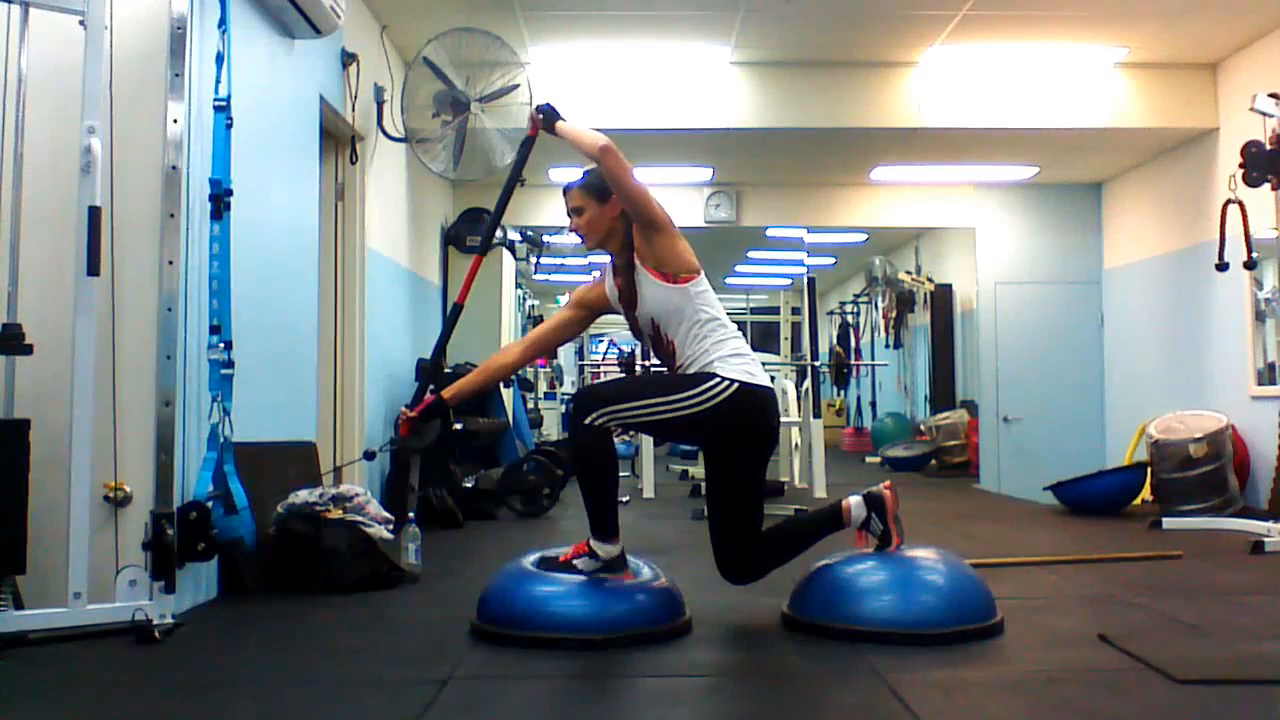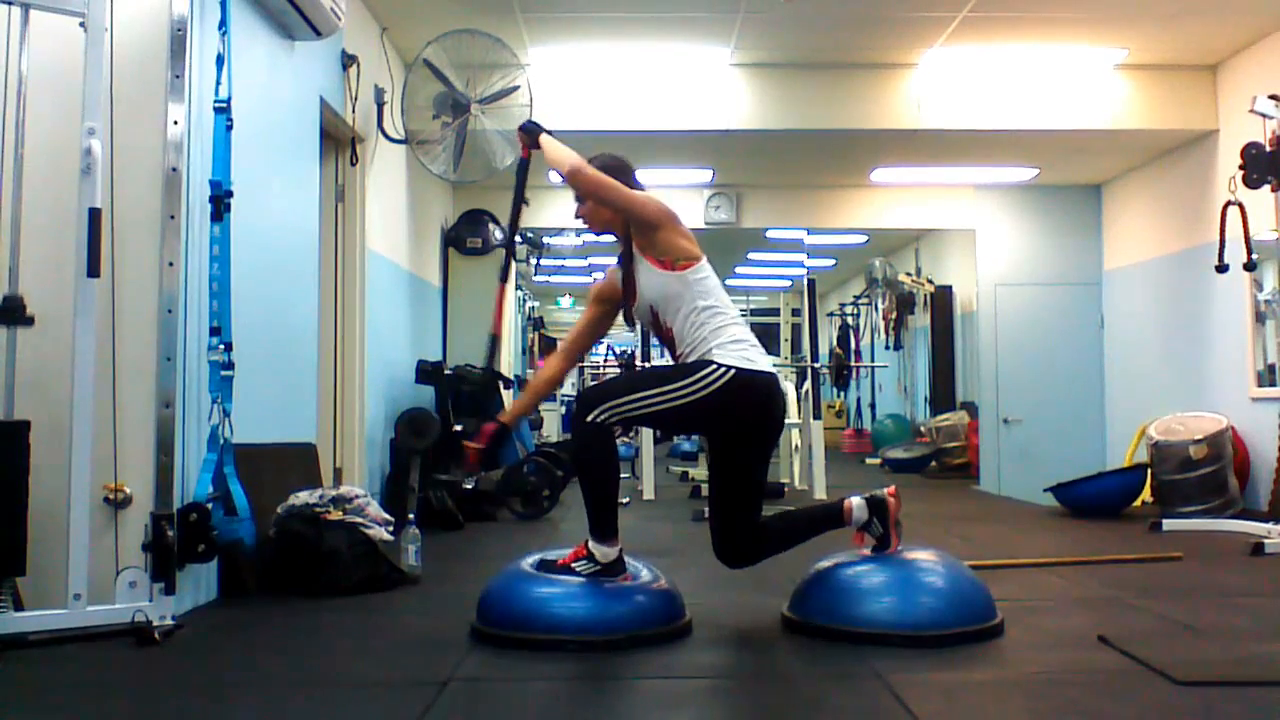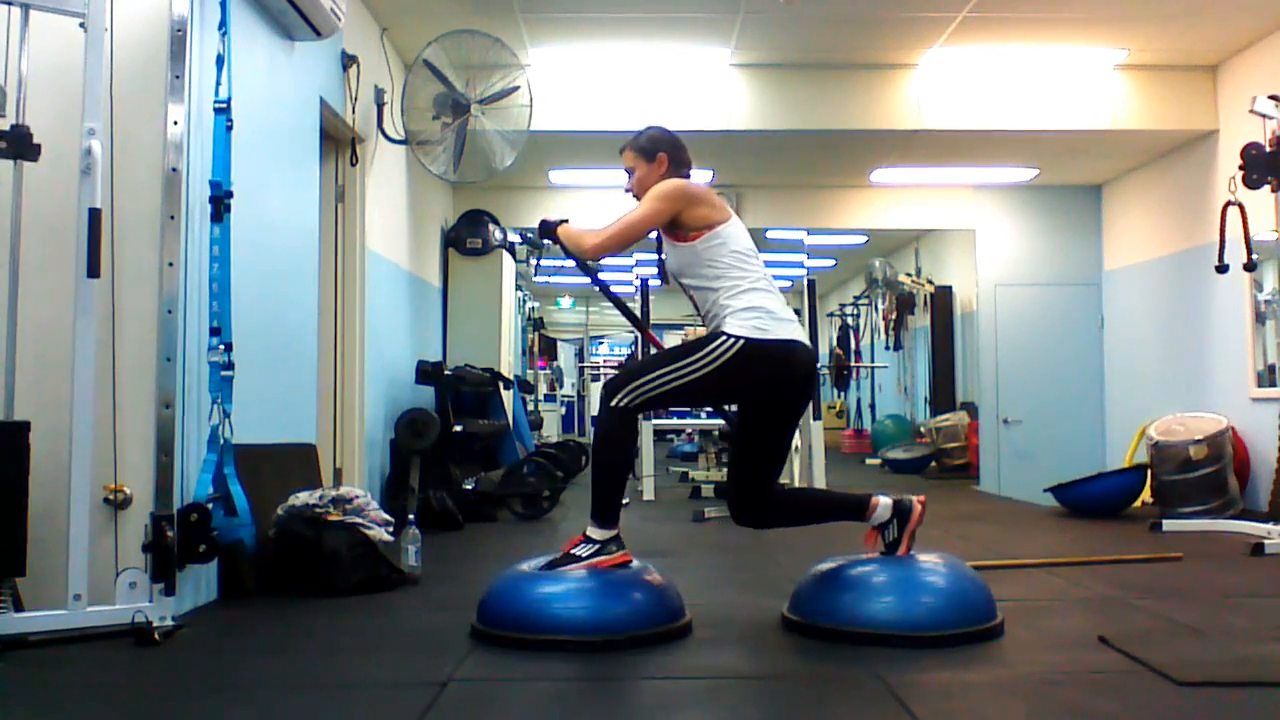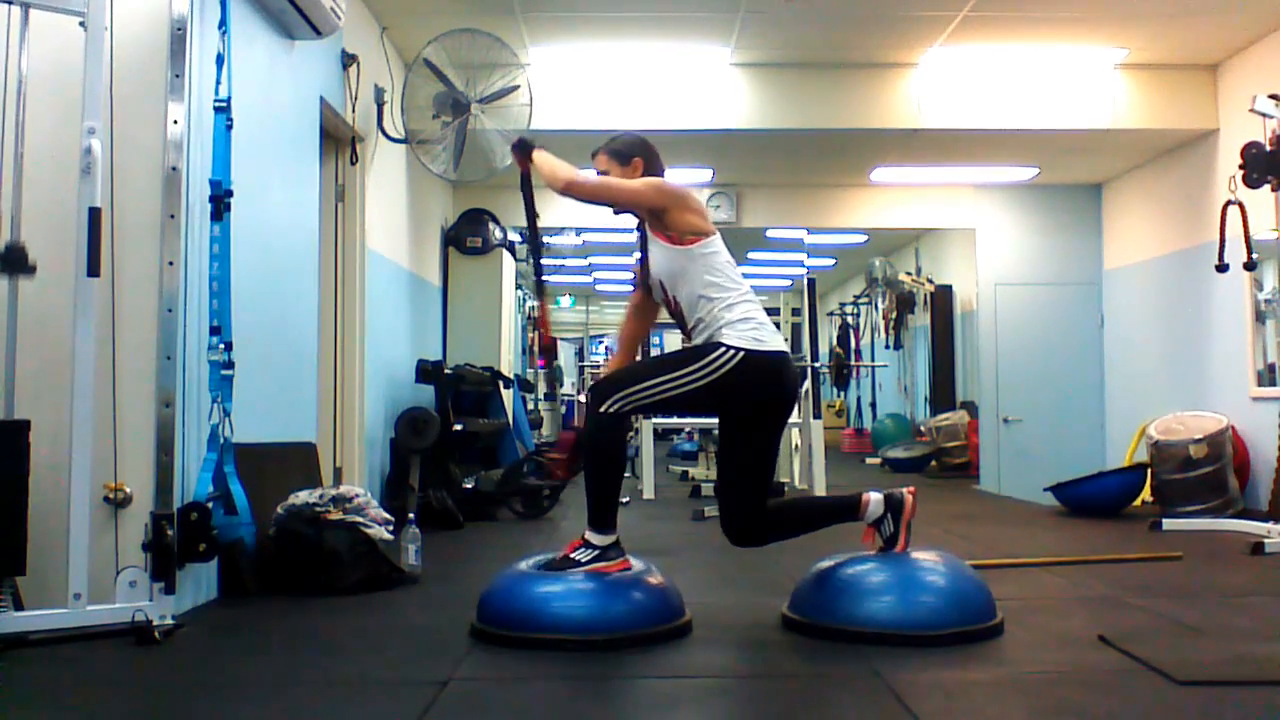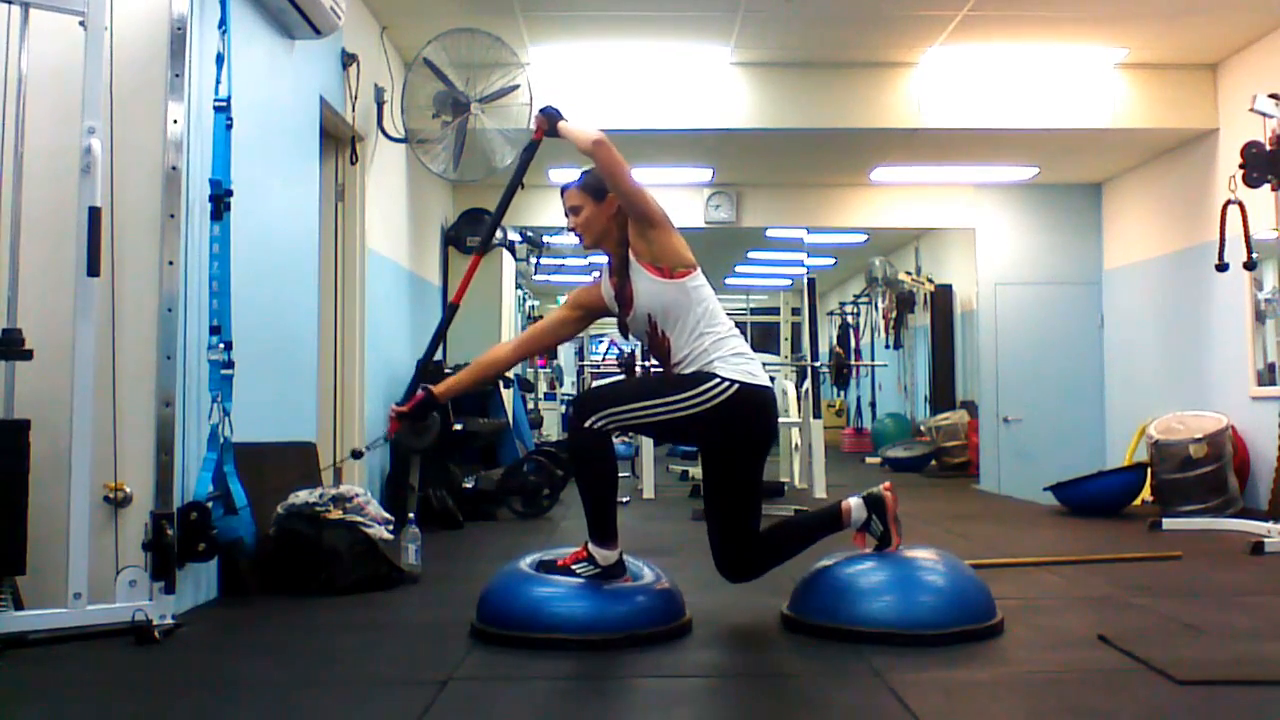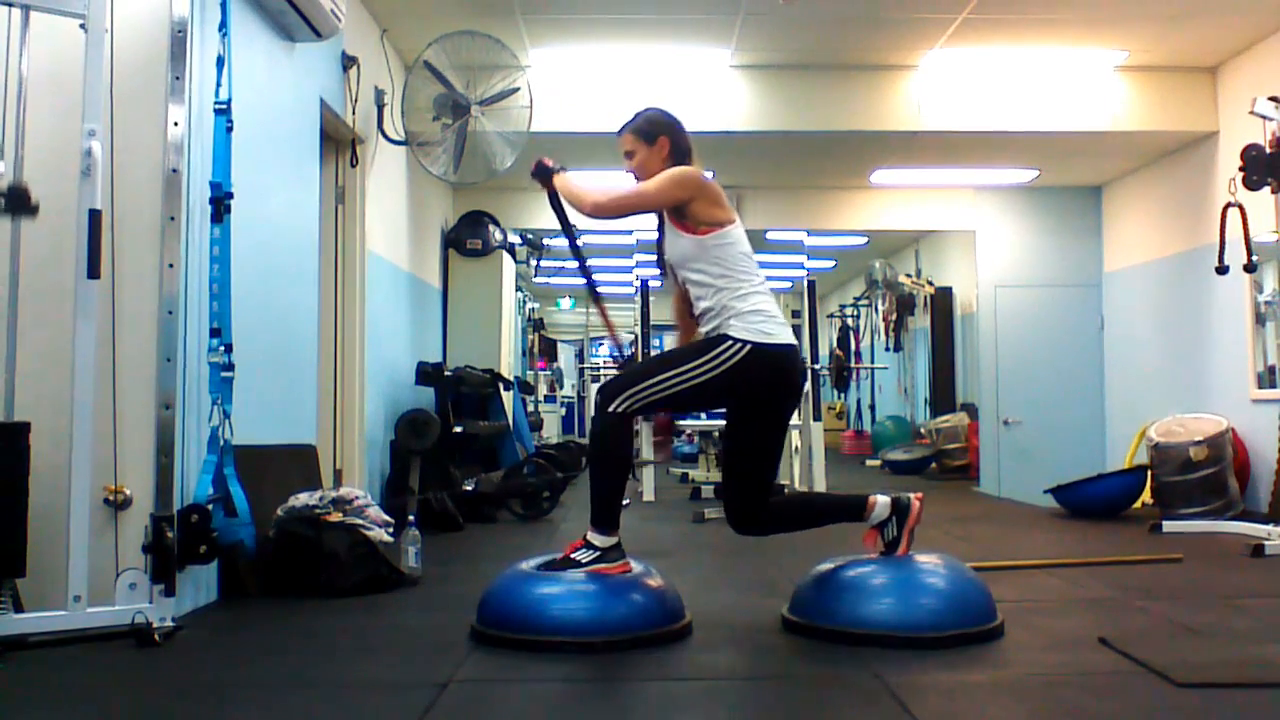
dt=0.7s
person 1, frame 1
left shoulder: (657, 240)
right shoulder: (600, 293)
left elbow: (606, 151)
right elbow: (522, 350)
left wrist: (556, 124)
right wrist: (443, 399)
left hip: (738, 395)
right hip: (731, 407)
left knee: (590, 408)
right knee: (741, 565)
left ankle: (605, 551)
right ankle: (862, 507)
person 1, frame 2
left shoulder: (655, 221)
right shoulder: (613, 284)
left elbow: (578, 172)
right elbow: (562, 359)
left wrist: (540, 137)
right wrist: (501, 424)
left hip: (737, 383)
right hip: (752, 396)
left knee: (594, 409)
right knee: (737, 546)
left ankle: (604, 554)
right ankle: (867, 509)
person 1, frame 3
left shoulder: (677, 193)
right shoulder: (696, 216)
left elbow: (595, 247)
left wrist: (559, 229)
left hip: (755, 347)
right hip: (790, 360)
left knee: (619, 395)
right knee: (751, 506)
left ankle: (603, 539)
right ankle: (888, 509)
person 1, frame 4
left shoulder: (668, 198)
right shoulder: (647, 263)
left elbow: (574, 183)
right elbow: (624, 354)
left wrist: (533, 154)
right wrist: (585, 434)
left hip: (747, 357)
right hip: (765, 374)
left knee: (606, 402)
right knee: (746, 525)
left ankle: (600, 545)
right ankle: (879, 505)
person 1, frame 5
left shoulder: (653, 234)
right shoulder: (598, 297)
left elbow: (600, 145)
right elbow: (515, 348)
left wrist: (557, 123)
right wrist: (433, 396)
left hip: (736, 394)
right hip: (726, 403)
left knee: (588, 414)
right knee: (739, 562)
left ankle: (604, 557)
right ankle: (861, 509)
person 1, frame 6
left shoulder: (689, 183)
right shoulder: (679, 220)
left elbow: (598, 205)
right elbow: (689, 320)
left wrist: (555, 176)
right wrist: (670, 405)
left hip: (751, 348)
right hip: (773, 362)
left knee: (614, 399)
right knee: (748, 513)
left ankle: (602, 545)
right ankle: (887, 509)
